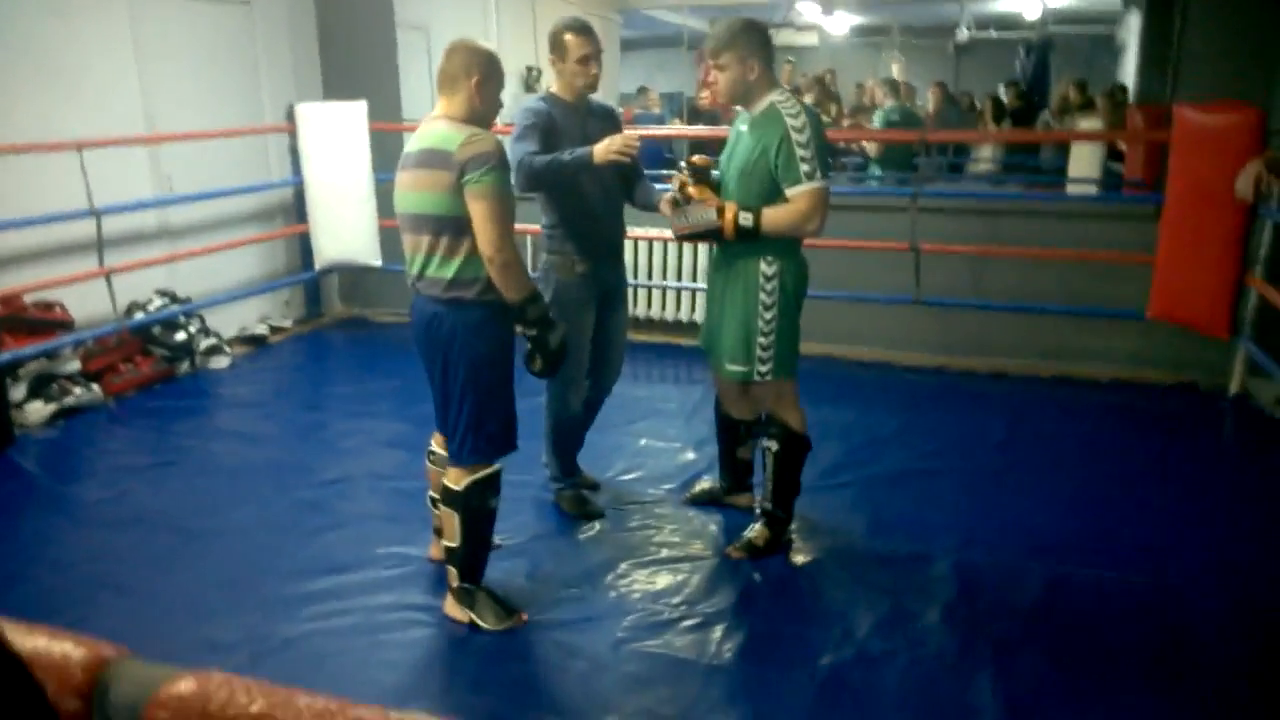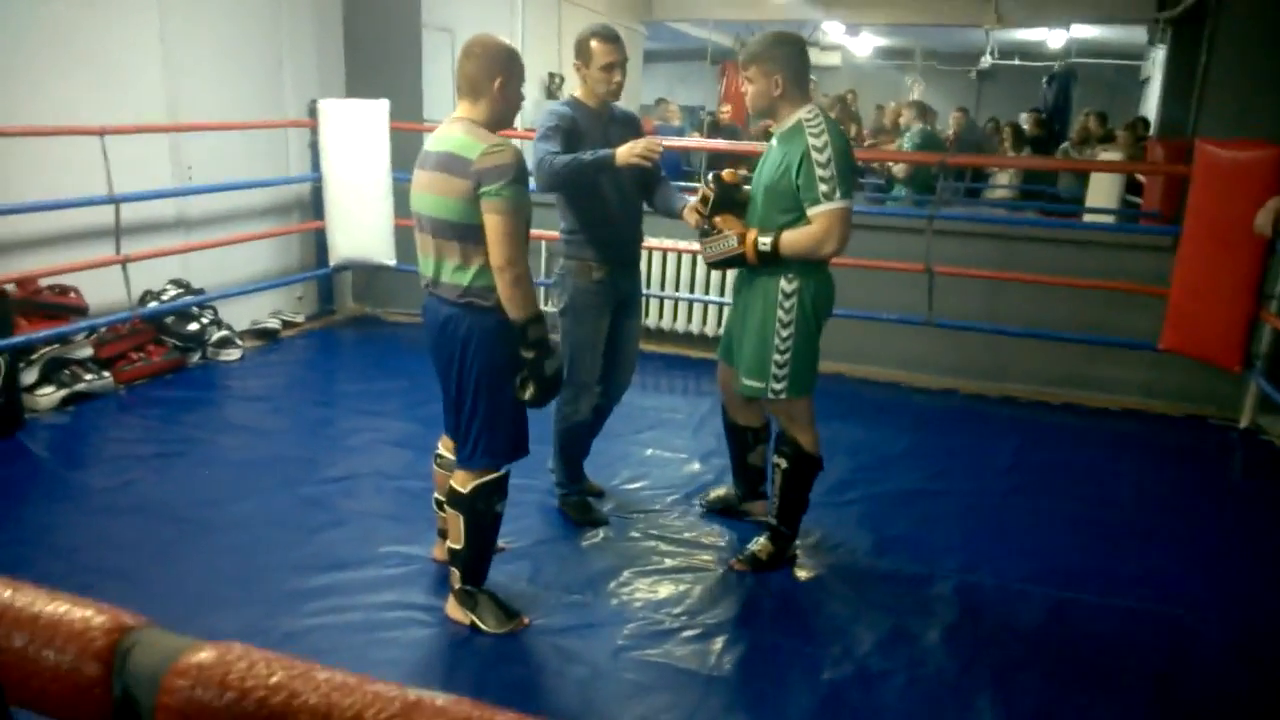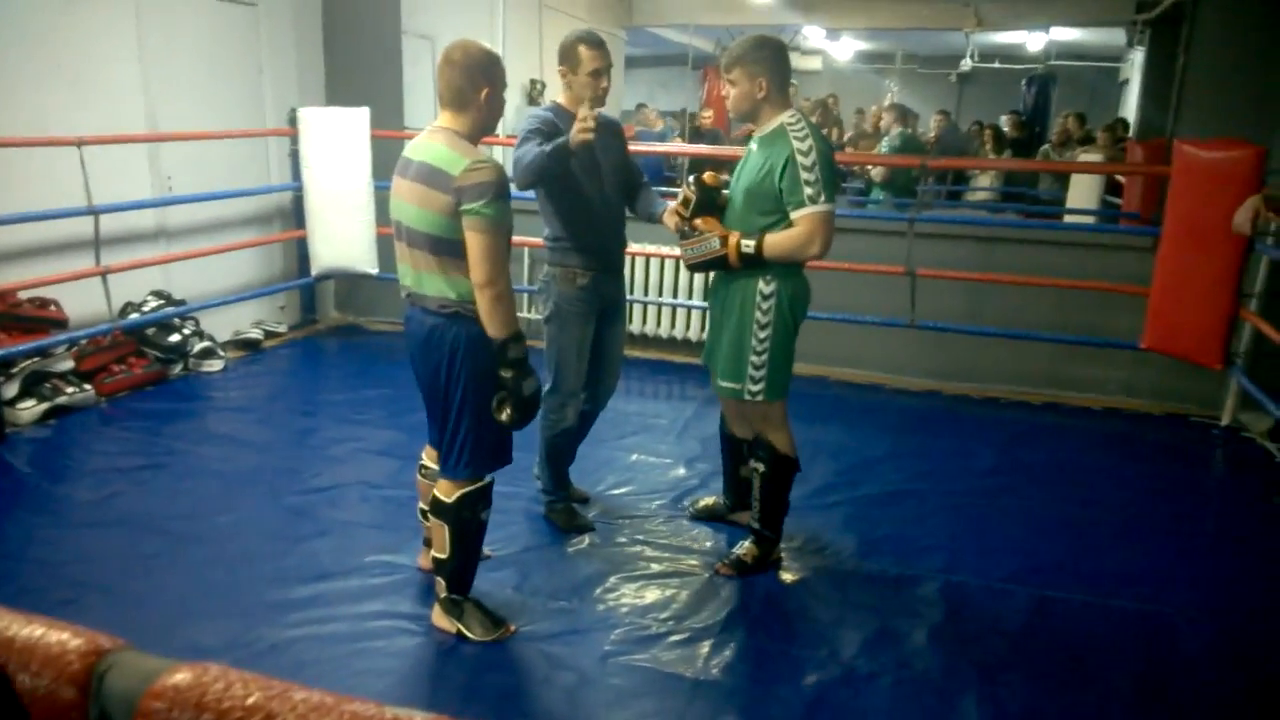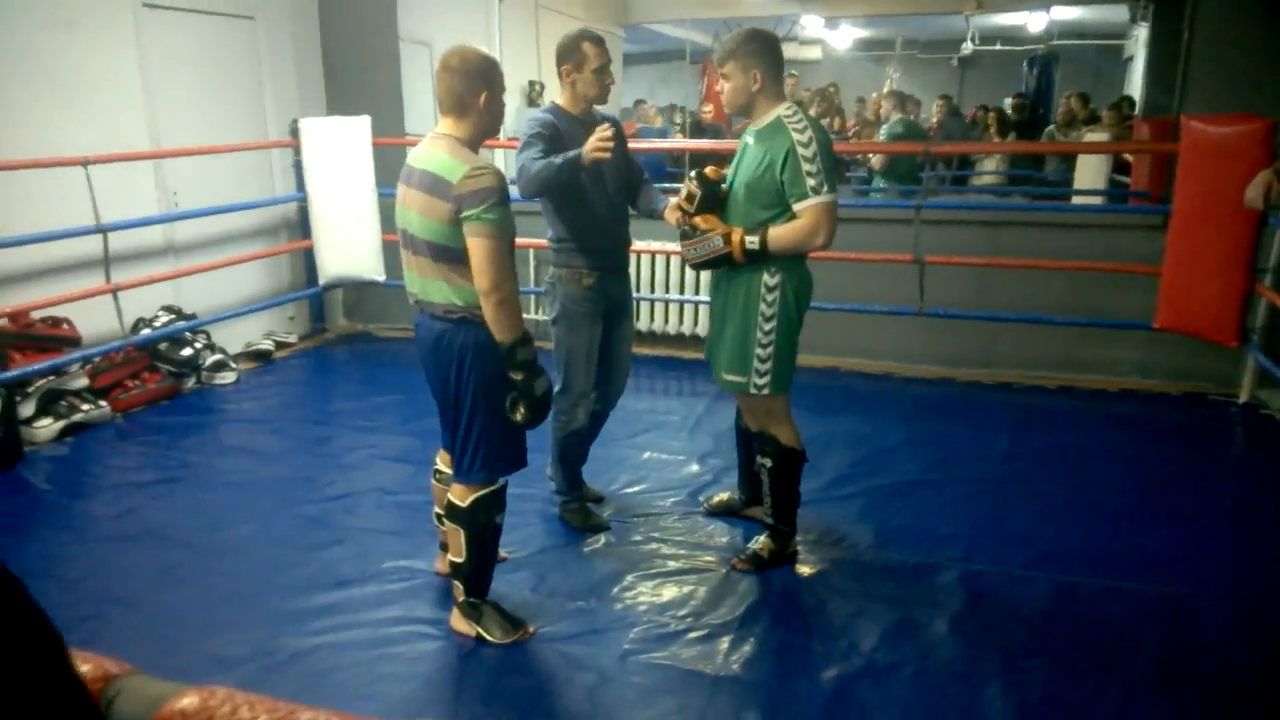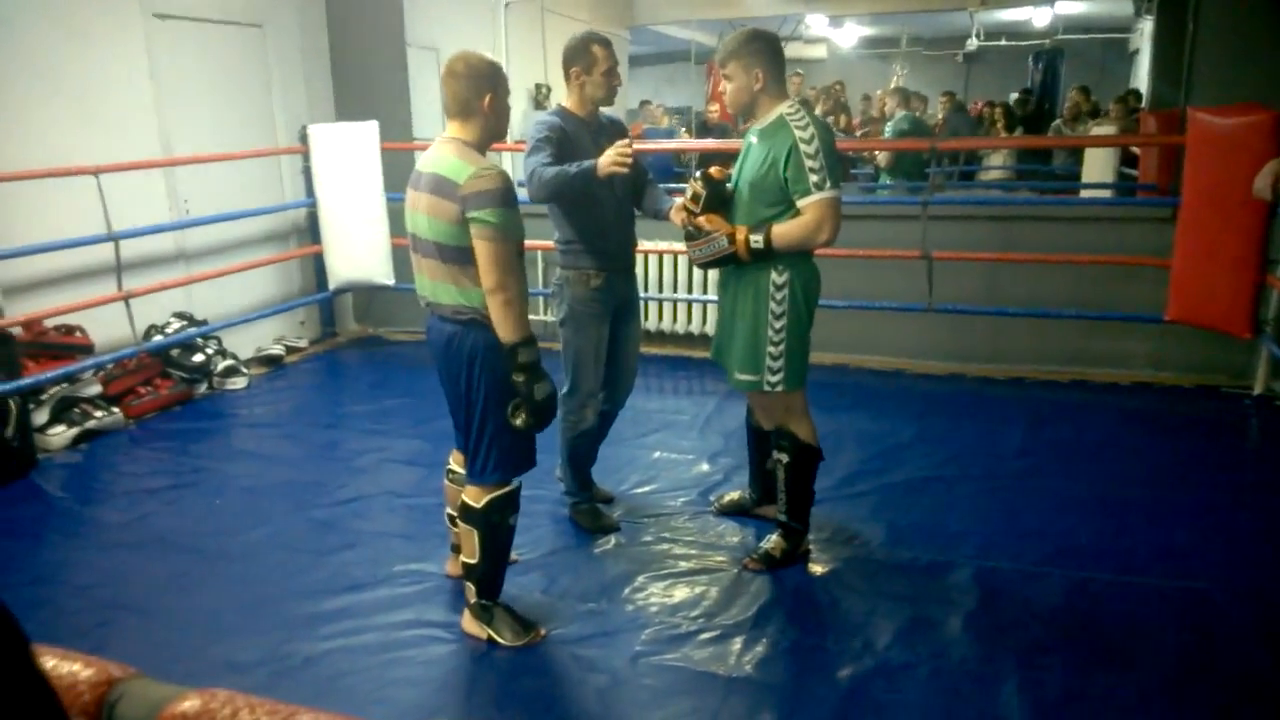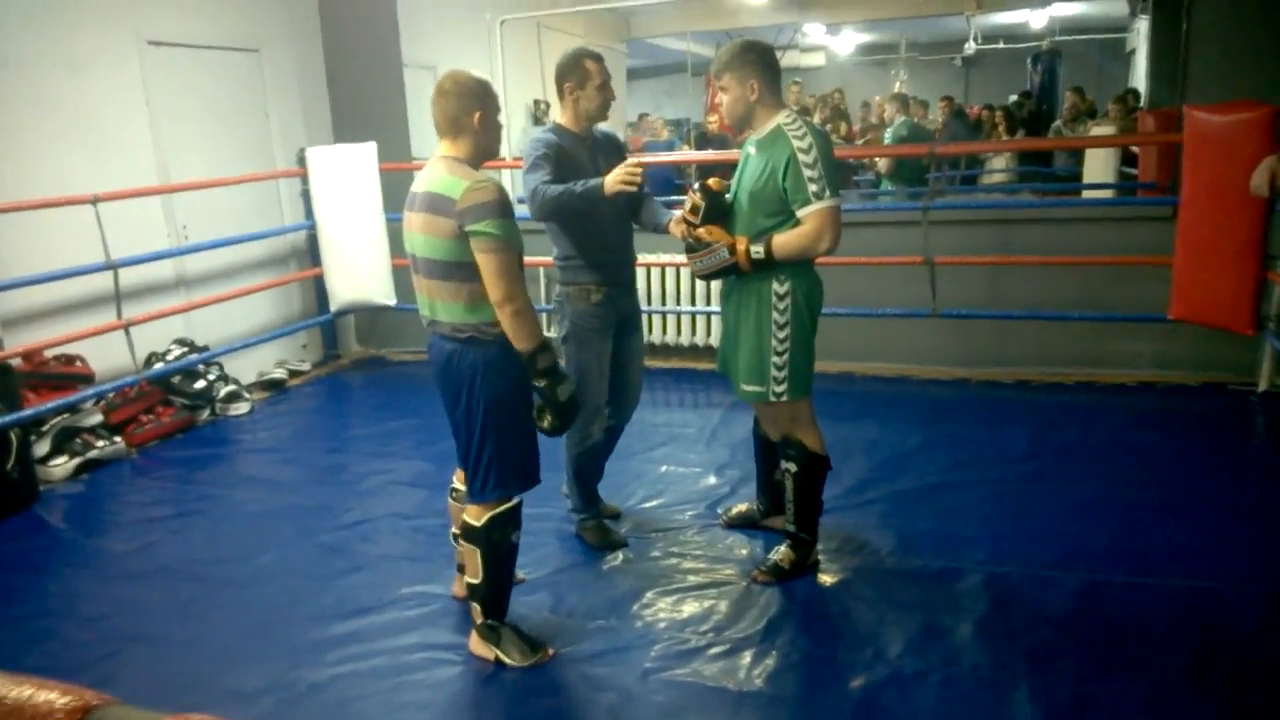
dt=0.3s
person 1, frame 1
left shoulder: (412, 149)
right shoulder: (477, 147)
right elbow: (497, 252)
right wrist: (537, 315)
left hip: (427, 307)
right hip: (469, 316)
left knee: (449, 431)
right knee: (478, 453)
left ankle: (443, 537)
right ankle: (464, 591)
person 1, frame 2
left shoulder: (432, 146)
right shoulder: (497, 155)
right elbow: (507, 266)
right wrist: (536, 340)
left hip: (440, 308)
right hip: (481, 320)
left knee: (458, 432)
right knee: (486, 457)
left ankle: (448, 538)
right ankle: (466, 593)
person 1, frame 3
left shoulder: (412, 153)
right shoulder: (479, 172)
right elbow: (489, 284)
right wrist: (515, 363)
left hip: (420, 319)
right hip: (462, 332)
left knee: (441, 443)
right knee: (467, 467)
left ankle: (434, 547)
right ankle: (452, 601)
person 1, frame 4
left shoulder: (415, 160)
right shoulder: (477, 177)
right elbow: (494, 290)
right wrist: (525, 365)
left hip: (430, 325)
right hip: (470, 336)
left knee: (455, 448)
right knee: (481, 470)
left ankle: (453, 550)
right ankle: (471, 605)
person 1, frame 5
left shoulder: (425, 165)
right shoulder: (483, 177)
right elbow: (500, 289)
right wrist: (527, 366)
left hip: (443, 326)
right hip: (480, 337)
left knee: (468, 447)
right knee: (496, 471)
left ankle: (461, 551)
right ankle: (481, 607)
person 1, frame 6
left shoulder: (421, 185)
right shoulder: (479, 191)
right elbow: (507, 299)
right wrist: (547, 371)
left hip: (444, 345)
right hip: (484, 353)
left knee: (472, 467)
right knee: (496, 488)
left ankle: (469, 573)
right ankle: (489, 627)
person 2, frame 1
left shoulder: (791, 122)
right shoulder: (747, 117)
left elbow: (810, 215)
left wrist: (729, 220)
right wrist: (705, 191)
left hip: (767, 274)
right hip: (732, 267)
left knee: (774, 396)
right knee: (730, 381)
left ankle: (776, 522)
right ankle: (734, 482)
person 2, frame 2
left shoulder: (817, 139)
right shoulder: (786, 133)
left elbow: (829, 237)
left wrist: (750, 244)
right wrist: (732, 207)
left hip: (791, 292)
right hip: (761, 286)
left knee: (790, 411)
right knee: (733, 386)
left ankle: (781, 537)
right ankle: (749, 491)
person 2, frame 3
left shoulder: (799, 144)
right shoulder: (762, 139)
left elbow: (813, 239)
left wrist: (733, 245)
right wrist: (711, 209)
left hip: (765, 294)
right hip: (736, 287)
left knee: (765, 415)
right knee: (734, 403)
left ankle: (767, 540)
right ankle: (737, 500)
person 2, frame 4
left shoulder: (797, 136)
right shoulder: (755, 133)
left elbow: (817, 229)
left wrist: (738, 242)
right wrist: (707, 203)
left hip: (769, 286)
right hip: (737, 281)
left knee: (769, 407)
right knee: (747, 398)
left ankle: (782, 534)
right ankle: (751, 494)
person 2, frame 5
left shoulder: (801, 133)
right shoulder: (758, 132)
left elbow: (822, 226)
left wrist: (741, 240)
right wrist: (712, 203)
left hip: (777, 285)
right hip: (745, 279)
left knee: (784, 405)
right knee: (758, 395)
left ankle: (795, 532)
right ankle: (763, 493)
person 2, frame 6
left shoulder: (798, 141)
right shoulder: (755, 143)
left elbow: (822, 234)
left wrist: (742, 250)
right wrist: (710, 215)
left hip: (779, 294)
right hip: (747, 290)
left knee: (790, 415)
right knee: (764, 406)
left ankle: (803, 543)
right ankle: (770, 505)
person 3, frame 1
left shoulder: (606, 115)
right shoulder: (537, 115)
left elbow: (630, 180)
right elbow: (525, 172)
left wrist: (660, 200)
right wrist: (591, 156)
left hip: (611, 262)
right hip: (568, 267)
left knee: (606, 371)
right knee: (570, 378)
left ankle: (565, 458)
right ankle: (564, 480)
person 3, frame 2
left shoulder: (628, 121)
right shoulder: (560, 119)
left elbow: (652, 183)
right elbow: (546, 173)
left wrist: (682, 206)
right wrist: (612, 157)
left hip: (626, 270)
right hip: (584, 273)
left knee: (616, 380)
right knee: (580, 385)
left ankle: (570, 464)
right ankle: (568, 487)
person 3, frame 3
left shoulder: (611, 128)
right shoulder: (543, 123)
left elbow: (634, 188)
right elbow: (523, 172)
left wrist: (663, 210)
right wrist: (571, 142)
left hip: (610, 276)
right hip: (569, 279)
left knee: (601, 386)
right knee: (565, 391)
left ankle: (553, 468)
right ankle: (555, 494)
person 3, frame 4
left shoulder: (610, 126)
right shoulder: (544, 126)
left elbow: (635, 184)
right elbow: (528, 180)
left wrist: (664, 207)
right wrist: (581, 156)
left hip: (616, 275)
right hip: (575, 280)
left knee: (611, 385)
right knee: (575, 392)
left ankle: (566, 469)
right ankle: (568, 494)
person 3, frame 5
left shoulder: (614, 127)
right shoulder: (550, 129)
left elbow: (641, 185)
right elbow: (538, 183)
left wrist: (669, 208)
right wrist: (596, 168)
left hip: (622, 275)
right hip: (582, 280)
left knee: (619, 385)
right knee: (583, 392)
left ankle: (576, 470)
right ankle: (579, 495)
person 3, frame 6
left shoulder: (610, 142)
right shoulder: (546, 146)
left elbow: (637, 200)
right elbow: (539, 202)
left wrist: (668, 220)
right wrist: (601, 186)
left hip: (623, 289)
right hip: (583, 296)
left knee: (625, 399)
right knee: (589, 407)
left ankle: (582, 486)
right ankle: (586, 512)
